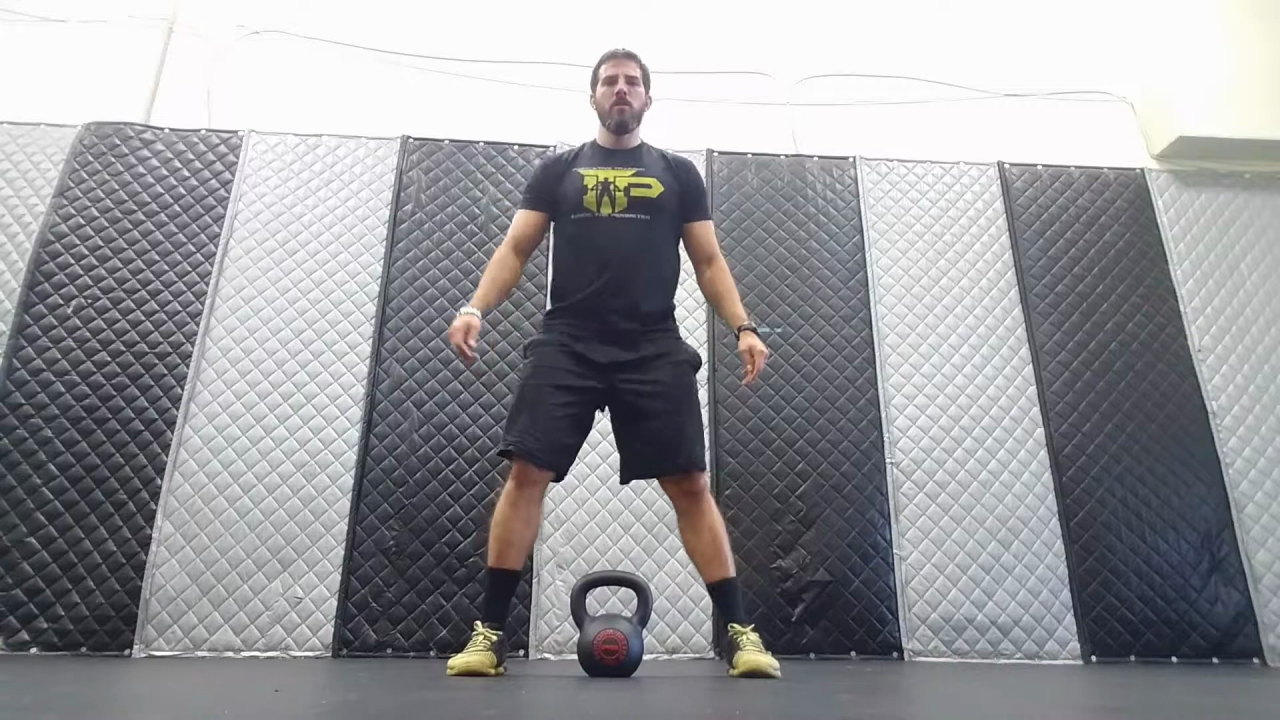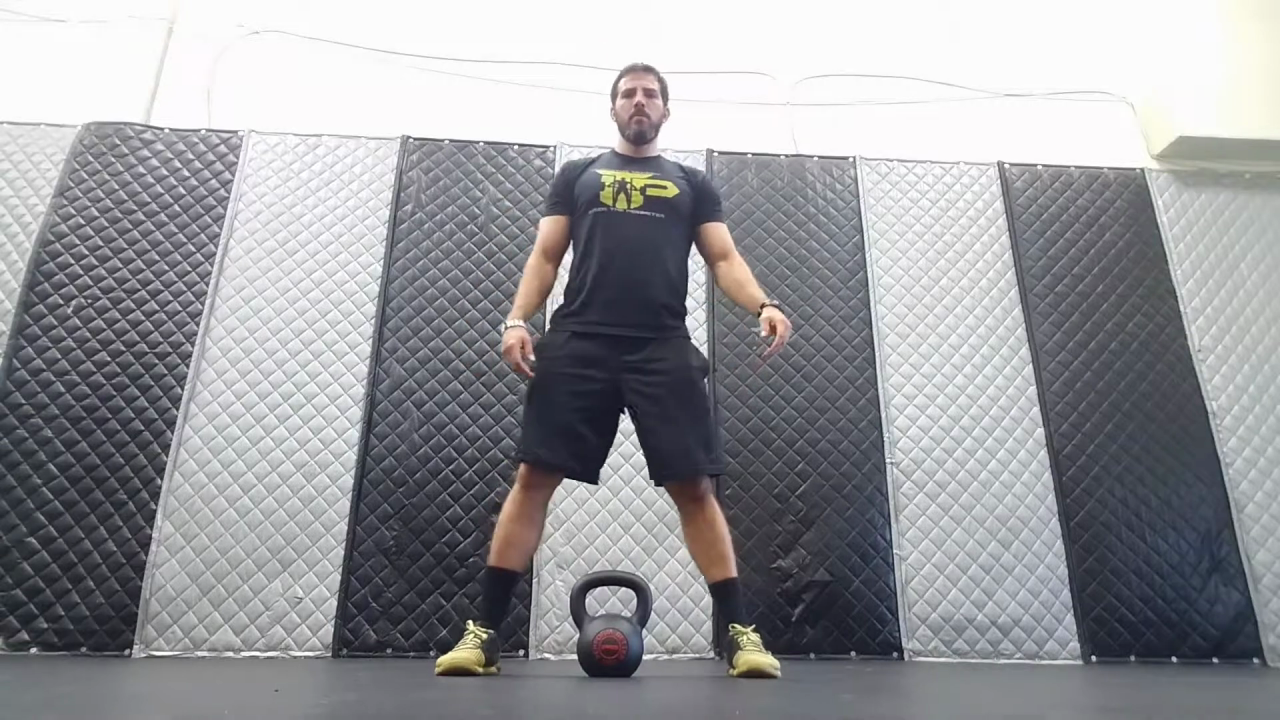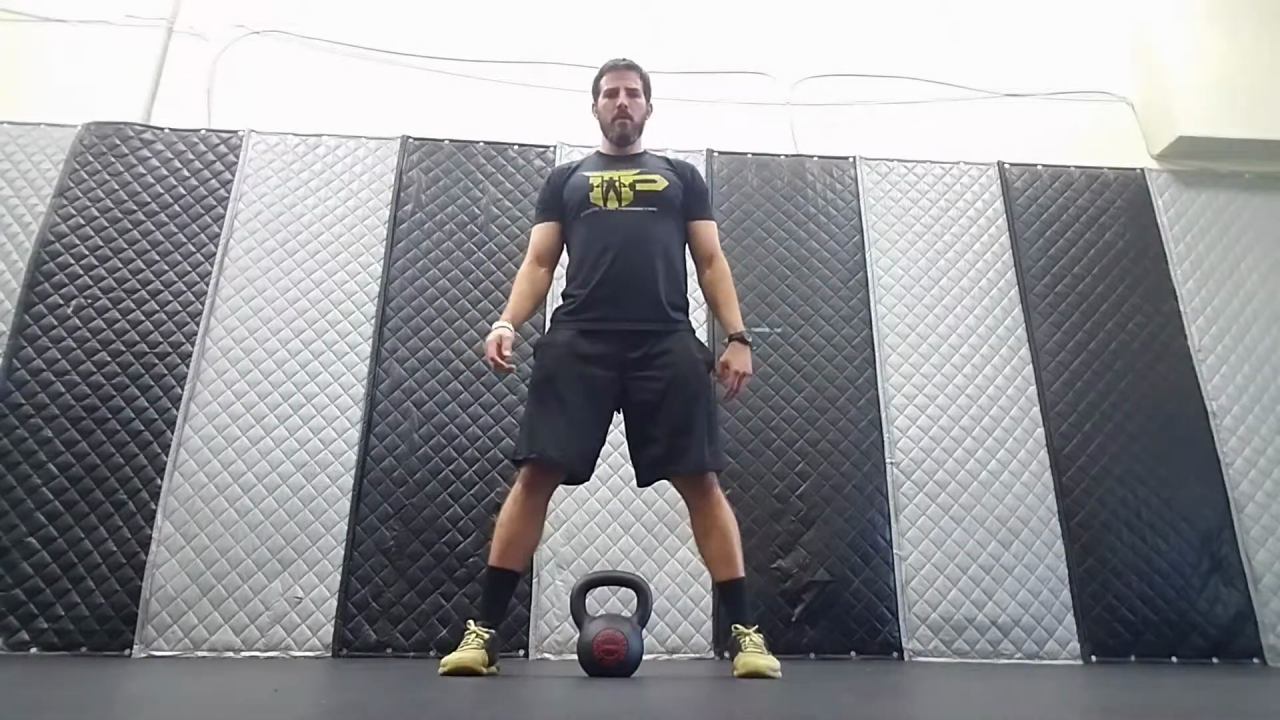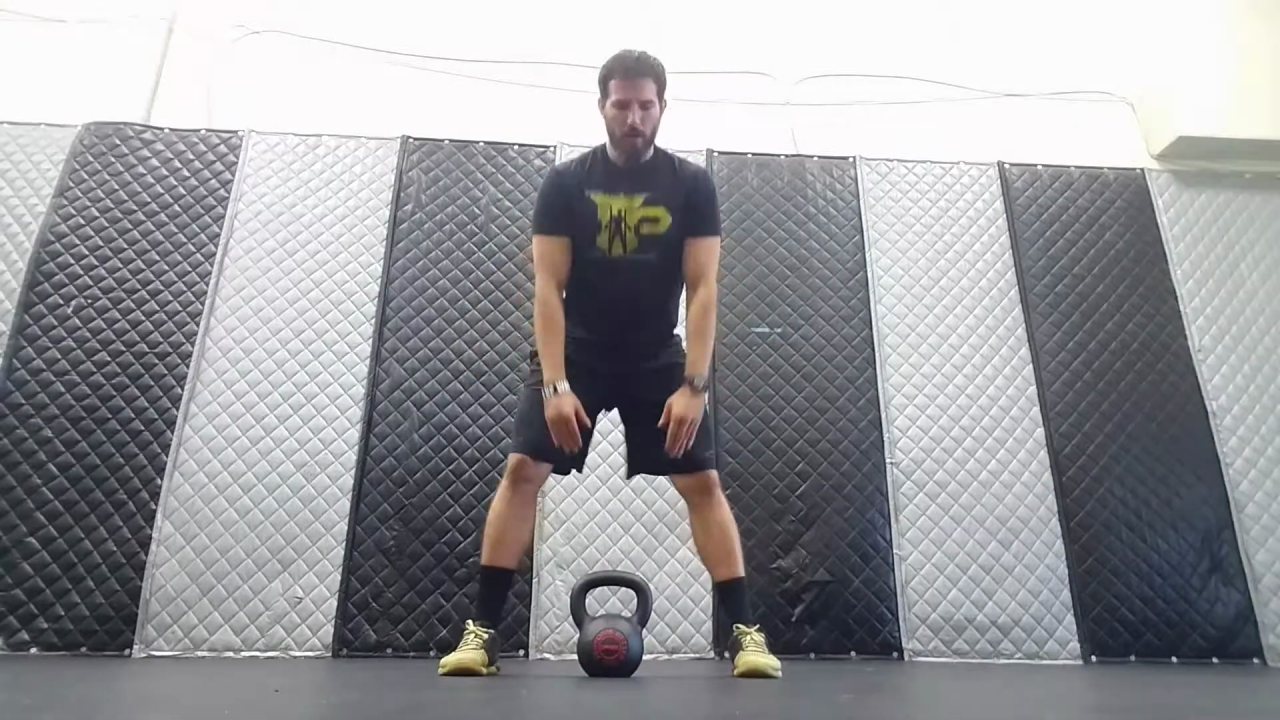
dt=0.5s
person 1, frame 1
left shoulder: (677, 173)
right shoulder: (557, 169)
left elbow: (708, 260)
right elbow: (515, 249)
left wrist: (744, 327)
right wrist: (474, 307)
left hip: (654, 349)
right hip: (566, 347)
left knee: (690, 484)
right knee: (525, 474)
left ankle: (738, 630)
right ankle: (490, 632)
person 1, frame 2
left shoulder: (692, 183)
right shoulder: (577, 174)
left elbow: (725, 258)
right elbow: (545, 256)
left wrist: (763, 306)
right wrist: (517, 319)
left hip: (662, 349)
right hip: (577, 345)
left knee: (693, 487)
right knee: (534, 477)
left ankle: (739, 630)
right ankle: (482, 631)
person 1, frame 3
left shoulder: (681, 175)
right shoulder: (566, 178)
left elbow: (711, 261)
right elbow: (538, 262)
left wrist: (737, 336)
right wrist: (505, 322)
left hip: (667, 344)
right hip: (578, 343)
left knee: (701, 481)
right knee: (537, 474)
left ankle: (743, 631)
right ankle: (483, 630)
person 1, frame 4
left shoulder: (692, 186)
right shoulder: (565, 184)
left elbow: (703, 288)
right elbow: (548, 288)
left wrist: (692, 384)
right wrist: (555, 382)
left hip: (657, 357)
right hip: (575, 350)
left knee: (701, 479)
right knee: (524, 469)
left ankle: (745, 631)
right ankle: (482, 632)
